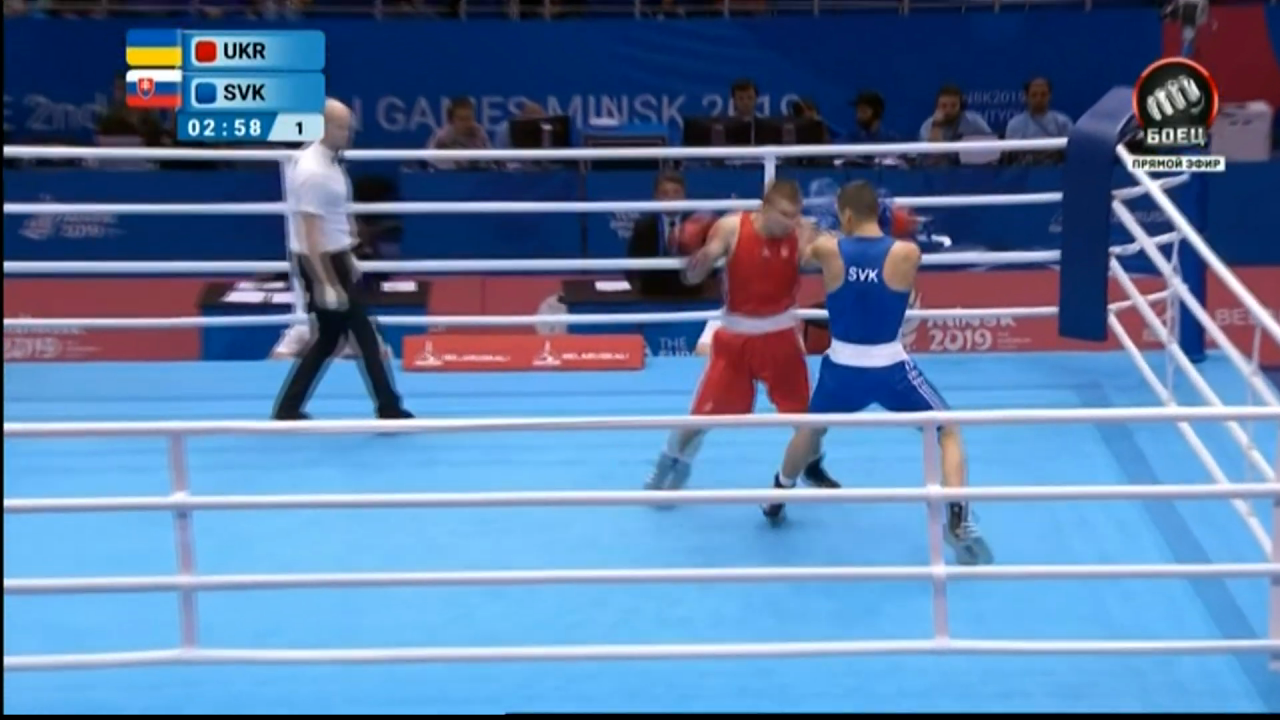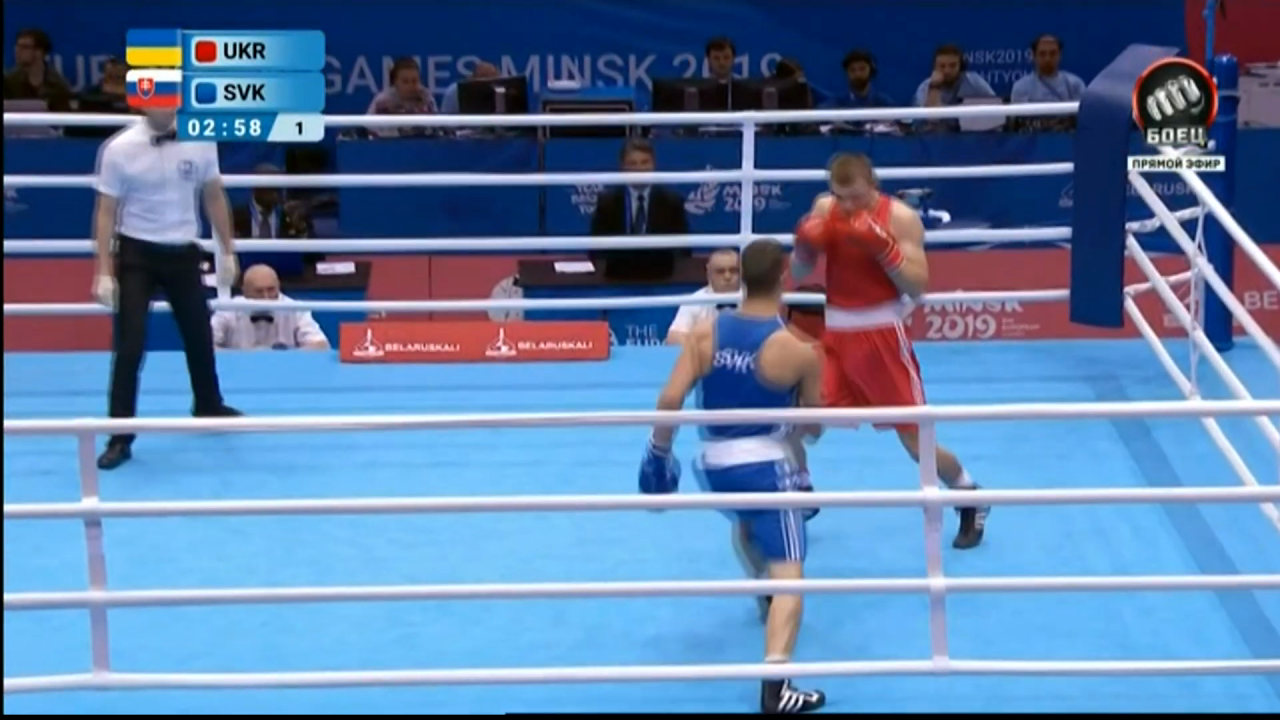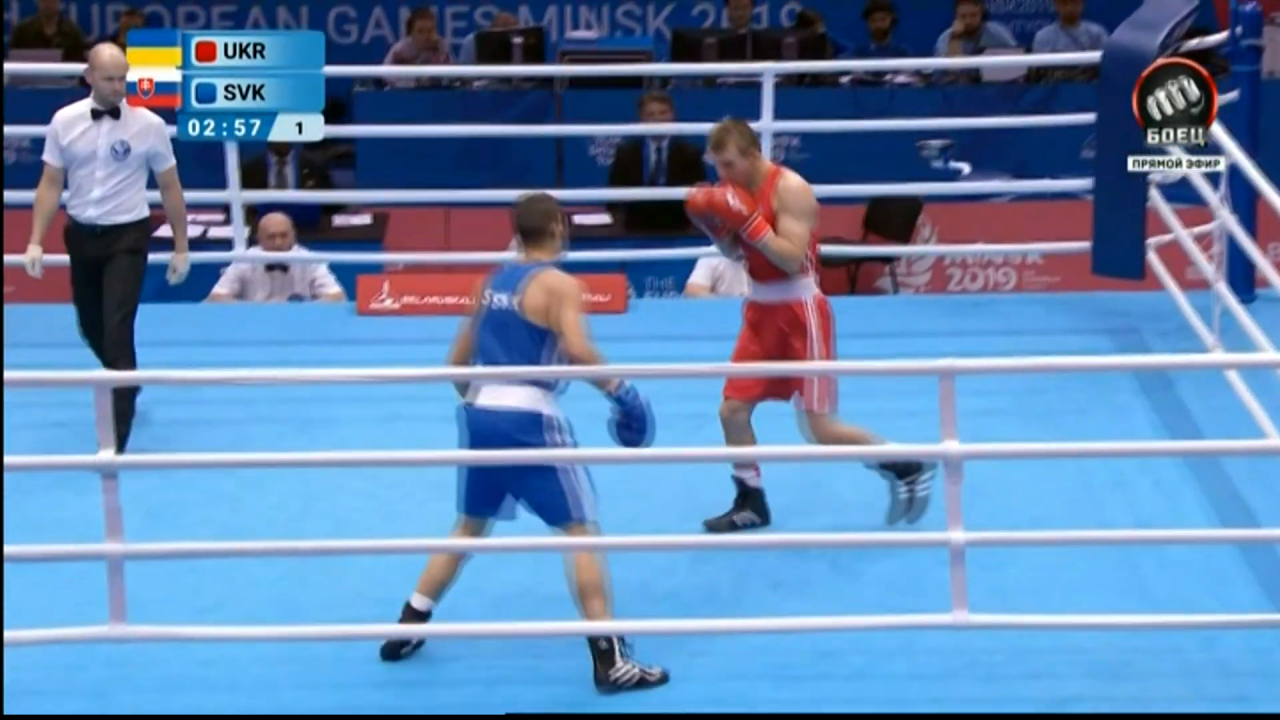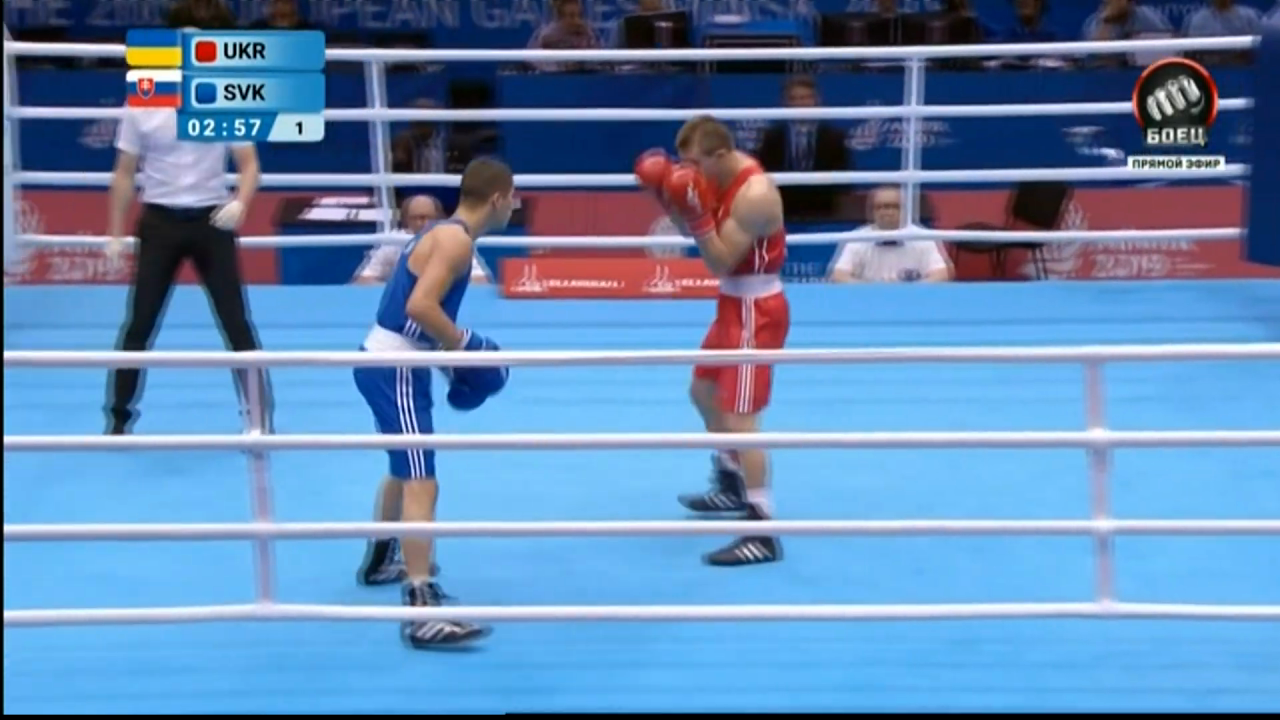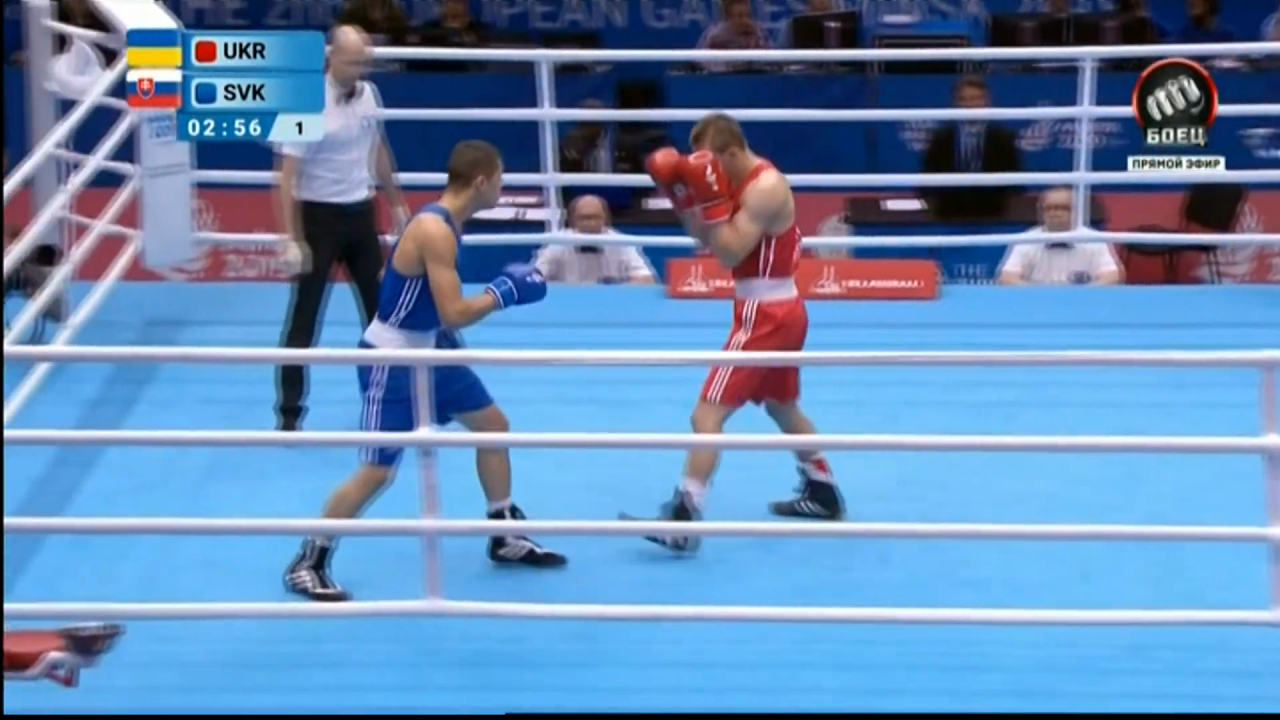
dt=0.5s
person 1, frame 1
left shoulder: (828, 247)
right shoulder: (907, 252)
left elbow: (811, 252)
left hip: (841, 368)
right hip: (890, 369)
left knee: (810, 425)
right knee: (948, 435)
left ankle: (781, 492)
right ankle: (958, 521)
person 1, frame 2
left shoulder: (707, 331)
right shoulder: (796, 350)
left elbow: (670, 398)
left wrist: (658, 451)
left hip: (714, 468)
right hip: (762, 469)
left knee: (745, 519)
right knee: (788, 576)
left ankle: (764, 592)
right ankle: (776, 685)
person 1, frame 3
left shoulder: (495, 285)
right shoulder: (561, 284)
left elbow: (457, 359)
right elbow: (577, 350)
right wrist: (621, 391)
left hip: (481, 418)
right hip: (530, 423)
left knee: (469, 529)
right knee: (582, 535)
left ankle: (408, 628)
right ankle: (609, 658)
person 1, frame 4
left shoulder: (438, 234)
right shoulder: (455, 240)
right elbow: (421, 307)
left wrist: (454, 363)
right wrist: (471, 345)
left hip: (382, 363)
right hip: (396, 370)
left knee: (408, 463)
right knee: (422, 485)
left ankle: (380, 559)
right ankle: (422, 610)
person 1, frame 5
left shoulder: (445, 220)
right shoulder: (434, 231)
right elbow: (453, 315)
right wrist: (507, 290)
left hip: (427, 347)
right hip: (389, 358)
left knee: (493, 424)
right knee: (377, 471)
left ankle: (505, 537)
right ankle: (307, 564)
person 2, frame 1
left shoulder: (799, 232)
right shoulder: (732, 226)
right elbow: (692, 277)
right wrist: (696, 257)
left hip: (781, 335)
right hip: (735, 336)
left knee: (803, 417)
right knee: (703, 419)
left ankle: (813, 469)
right ankle: (671, 462)
person 2, frame 2
left shoulder: (901, 217)
right shoulder: (824, 208)
left elbow: (916, 286)
right elbow: (799, 274)
left wrist: (883, 246)
right wrist: (805, 247)
left hip: (884, 338)
right hip: (836, 338)
left knee: (917, 443)
left ankle: (970, 503)
person 2, frame 3
left shoulder: (788, 190)
right shoulder: (738, 189)
left elbow: (791, 261)
left wrist: (746, 223)
right wrist: (715, 224)
left hip: (799, 313)
right hip: (761, 311)
left knee: (821, 429)
right knee: (732, 411)
left ankle: (908, 469)
right ankle: (751, 503)
person 2, frame 4
left shoulder: (755, 193)
right shoulder: (716, 178)
left elbow: (721, 261)
right elbow: (697, 229)
left wrist: (694, 208)
right wrist: (664, 188)
left hip: (756, 312)
right hip: (737, 305)
left knee: (739, 420)
right knee: (704, 394)
left ankle: (762, 534)
right ankle: (733, 486)
person 2, frame 5
left shoulder: (763, 189)
right shoulder: (747, 179)
left elbow: (725, 251)
right elbow: (714, 238)
left wrist: (707, 199)
right wrist: (686, 194)
left hip: (765, 316)
right hip: (782, 309)
left knee: (706, 415)
right knee: (784, 409)
left ankle: (683, 518)
right ankle: (822, 496)
person 3, frame 1
left shoulder: (330, 162)
right shoulder: (312, 172)
right elbow: (310, 231)
left wrist: (349, 258)
right wrist: (325, 283)
left hip: (333, 260)
right hip: (322, 264)
left knee: (330, 335)
right knee: (365, 335)
left ankle: (288, 407)
right ankle: (390, 411)
person 3, frame 2
left shoulder: (200, 142)
right shoulder: (120, 149)
left elbow: (214, 197)
right elbow: (106, 212)
left wrist: (227, 251)
right wrist: (104, 272)
left hip: (183, 254)
right hip: (137, 255)
left knee: (199, 339)
right knee: (129, 348)
left ankle: (209, 406)
right ankle: (120, 435)
person 3, frame 3
left shoulder: (150, 125)
right shoulder: (64, 121)
left elbow: (170, 188)
right elbow: (50, 185)
left wrist: (181, 247)
right wrist: (36, 241)
left hip: (127, 238)
right hip: (81, 236)
left knee: (116, 332)
right knee: (92, 330)
left ankle: (118, 434)
right ankle: (124, 389)
person 3, frame 4
right shoulder: (141, 108)
left elbow: (248, 163)
right elbow: (125, 173)
left wrist: (241, 203)
right wrist: (116, 234)
left hip: (214, 221)
right hip: (159, 221)
left knee: (236, 325)
right knee: (139, 323)
left ankle: (259, 416)
right ankle: (119, 415)
person 3, frame 5
left shoulder: (369, 95)
right elbow: (288, 177)
left wrist: (396, 202)
right wrist: (290, 240)
left hip: (361, 213)
right hip: (320, 217)
left knee: (379, 304)
right knee: (304, 316)
right ankle: (290, 408)
